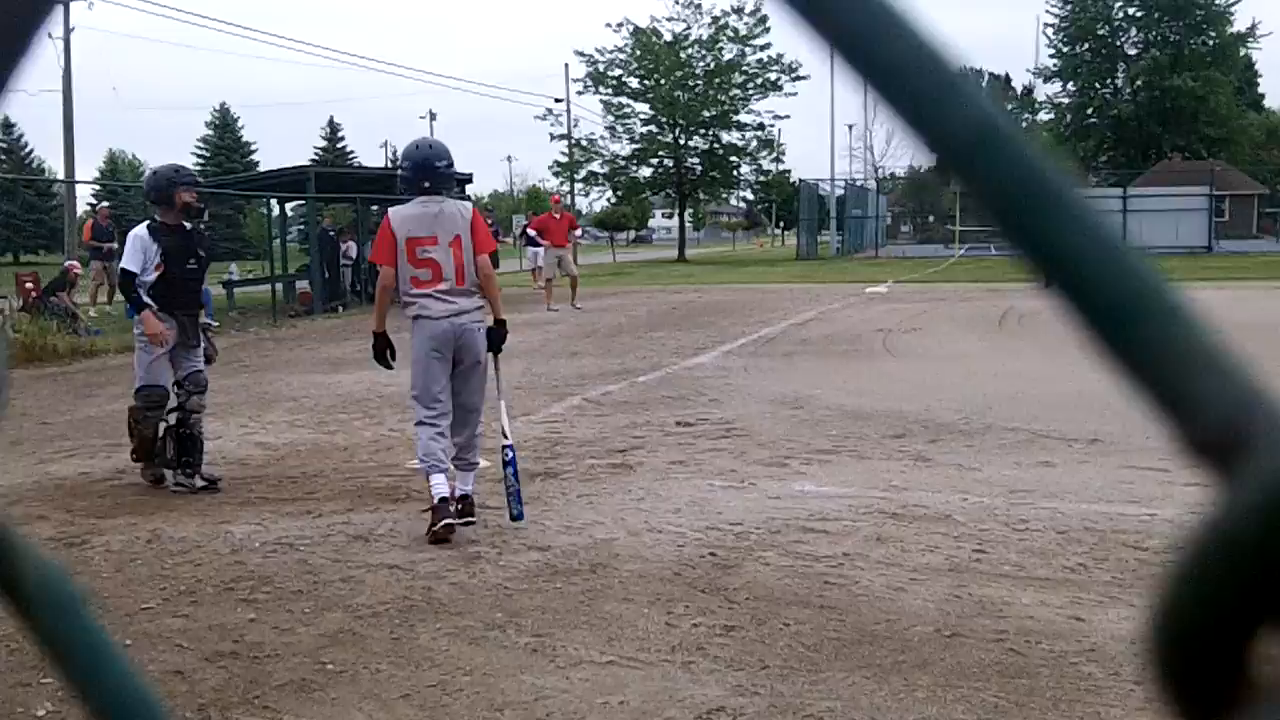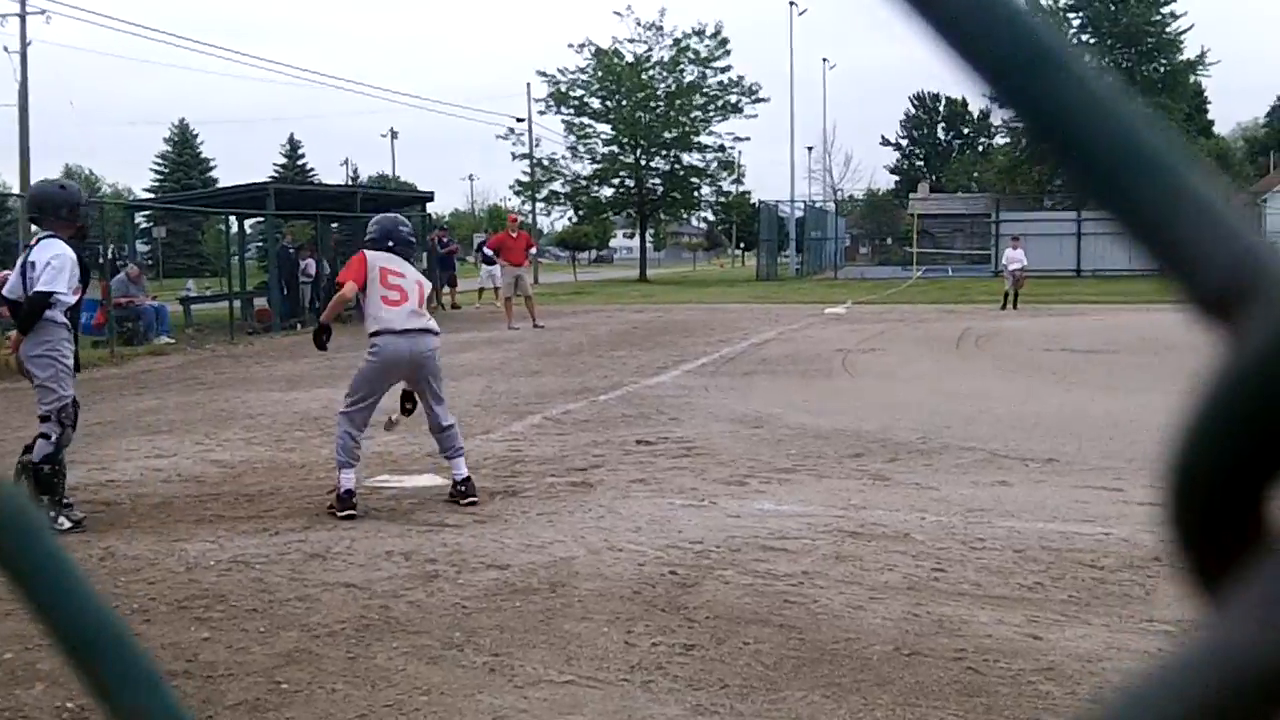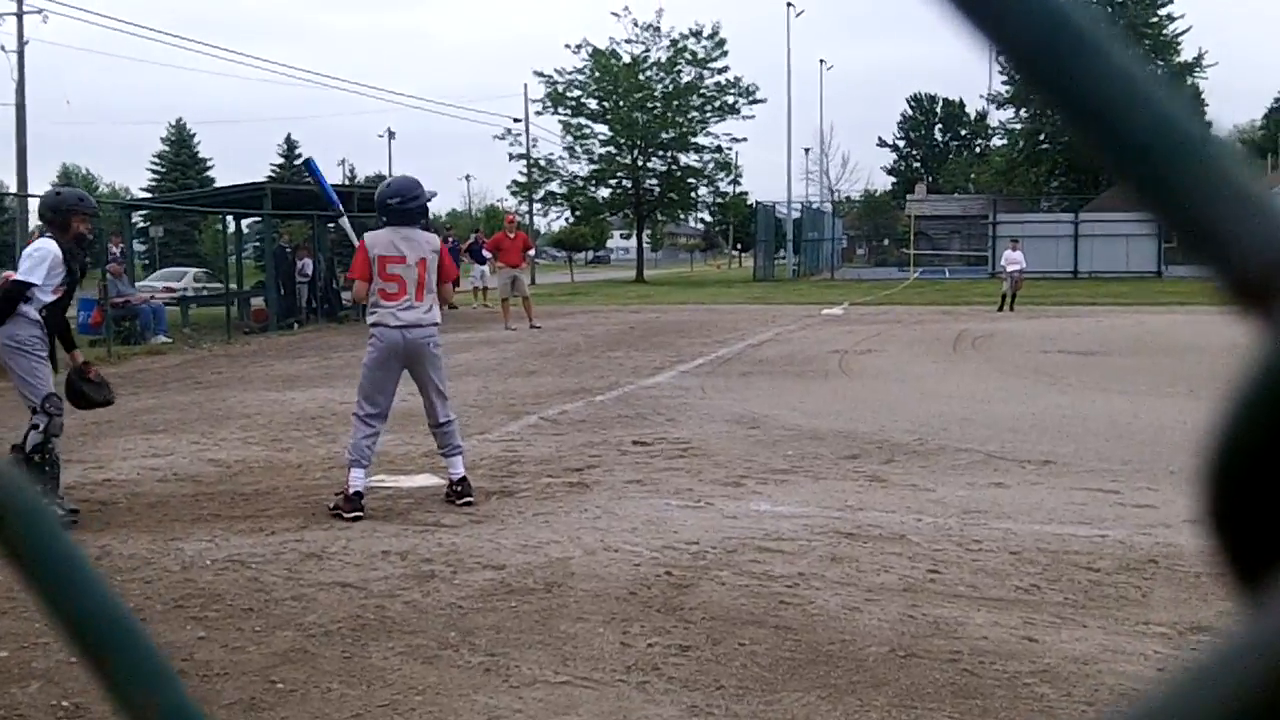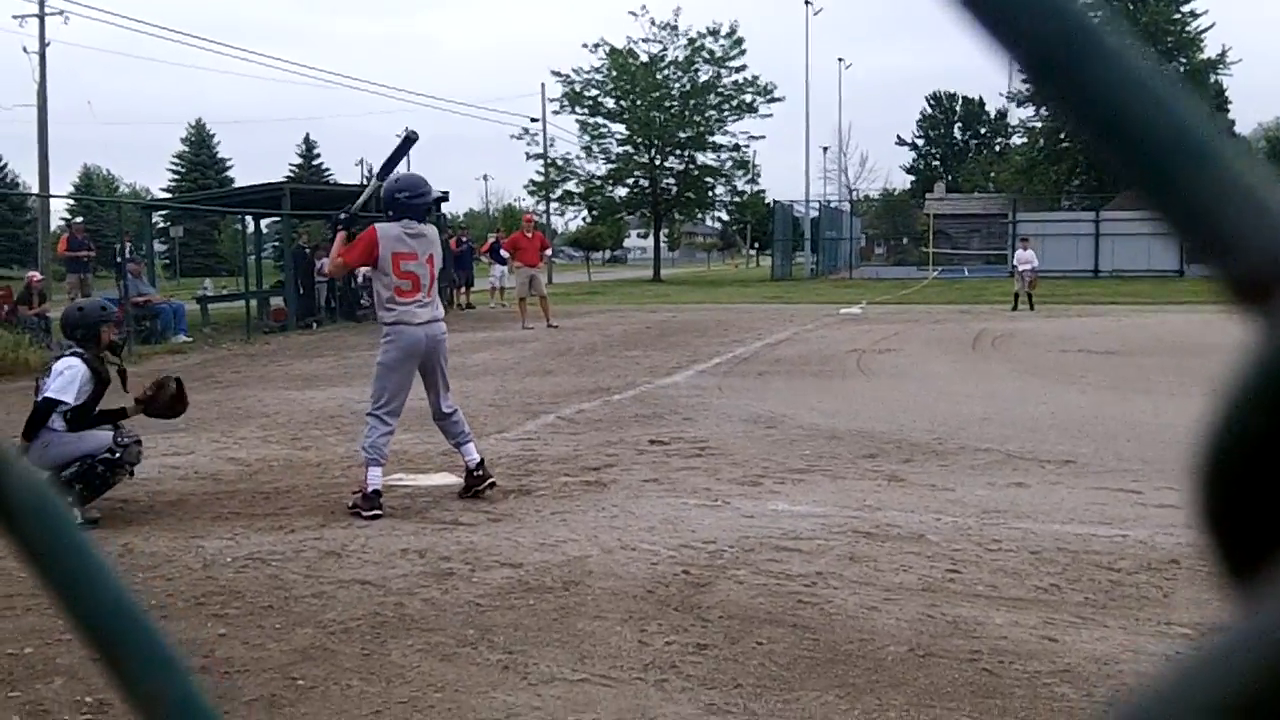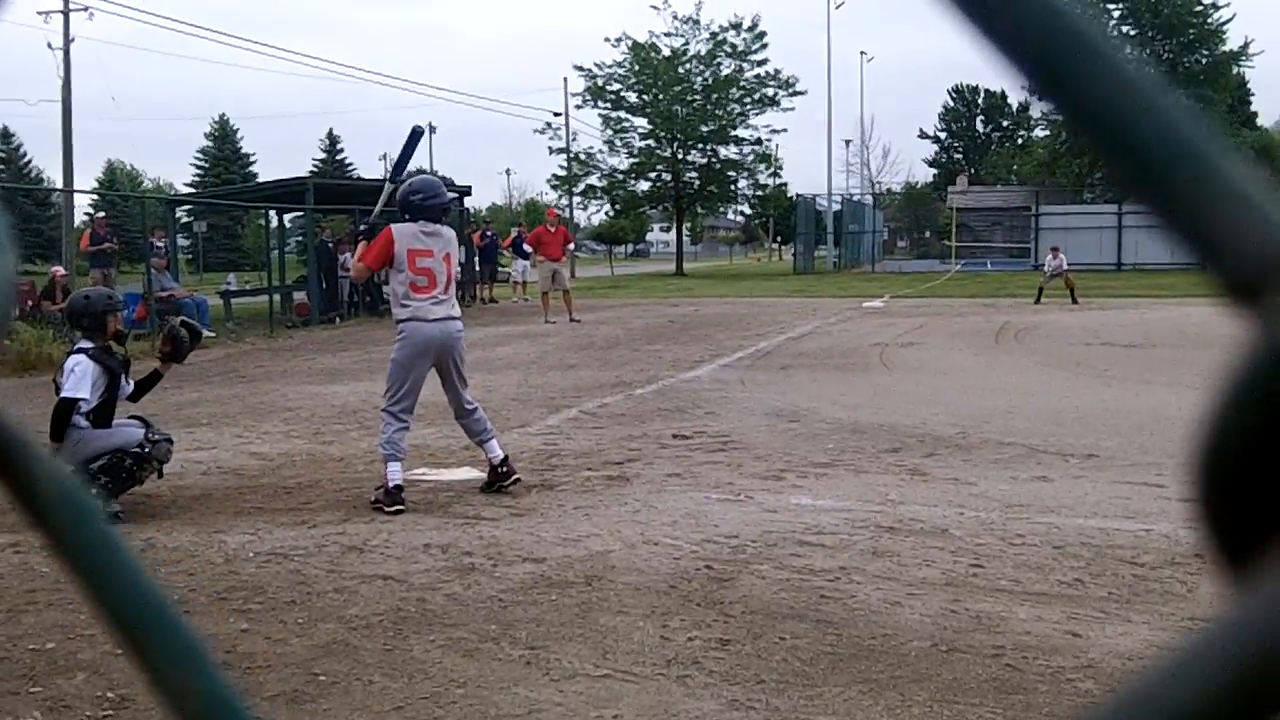
dt=1s
person 1, frame 1
left shoulder: (396, 219)
right shoulder: (468, 213)
left elbow: (386, 281)
right elbow: (486, 271)
left wrist: (379, 331)
right wrist: (499, 320)
left hip: (428, 325)
right hip: (469, 322)
left knee: (431, 417)
right knee: (467, 415)
left ankle: (442, 497)
right ankle: (463, 496)
person 1, frame 2
left shoulder: (365, 258)
right shoulder: (416, 276)
left elbow: (348, 292)
left wrist: (324, 322)
right wrist: (409, 387)
left hip: (388, 343)
right hip: (427, 342)
left knee: (352, 414)
right knee: (440, 414)
left ankle: (346, 493)
right ankle: (462, 482)
person 1, frame 3
left shoulder: (370, 242)
right shoulder: (433, 243)
left elbow: (360, 293)
right elbow: (447, 296)
left hip: (385, 335)
right hip: (425, 334)
left knee: (367, 415)
right knee: (440, 410)
left ankle: (354, 493)
right ankle: (459, 481)
person 1, frame 4
left shoulder: (378, 234)
right shoulder: (432, 235)
left elbow: (335, 268)
left wrist: (342, 229)
left hip: (401, 333)
right hip: (435, 330)
left knee: (382, 413)
right knee: (444, 405)
left ankle: (371, 492)
right ankle: (477, 470)
person 1, frame 5
left shoulder: (395, 234)
right shoulder: (450, 236)
left elbow: (358, 273)
left wrist: (363, 240)
left hip: (414, 331)
right hip: (451, 328)
left knee: (396, 411)
right knee: (463, 402)
left ankle: (392, 488)
right ankle: (500, 465)
person 2, frame 1
left shoulder: (197, 236)
right shoulder: (143, 235)
right elbow: (127, 281)
left wrist: (197, 323)
right wrist: (146, 317)
left hip: (188, 324)
right hip: (155, 323)
left knee: (194, 394)
right knee: (152, 397)
left ankle: (188, 469)
right ankle: (146, 456)
person 2, frame 2
left shoulder: (35, 248)
right shoulder: (61, 251)
right elbow: (40, 298)
left hip: (42, 341)
right hip: (50, 341)
left knee: (65, 414)
right knee: (56, 420)
left ankle: (39, 492)
right ankle: (45, 505)
person 2, frame 3
left shoulder: (64, 256)
right shoulder: (46, 250)
left elbow: (56, 314)
left wrist: (75, 354)
left hip: (36, 343)
left knee: (48, 411)
right knee: (47, 414)
right ankle: (41, 501)
person 2, frame 4
left shoulder: (92, 364)
right shoulder: (75, 366)
left elbow: (88, 418)
right elbow: (42, 410)
left wrist: (131, 410)
right wrist: (21, 452)
left hip: (60, 439)
right hip: (46, 444)
left knee: (114, 432)
right knee: (127, 447)
left ankle: (58, 485)
right ankle: (65, 503)
person 2, frame 5
left shoulder: (105, 355)
right shoulder: (85, 360)
left elbow: (133, 393)
right elbow: (63, 409)
left wrist: (164, 366)
right wrist: (56, 453)
left hip: (88, 434)
right hip: (76, 440)
left knee: (140, 427)
right knee: (158, 444)
left ankle: (86, 479)
right ankle: (94, 494)
